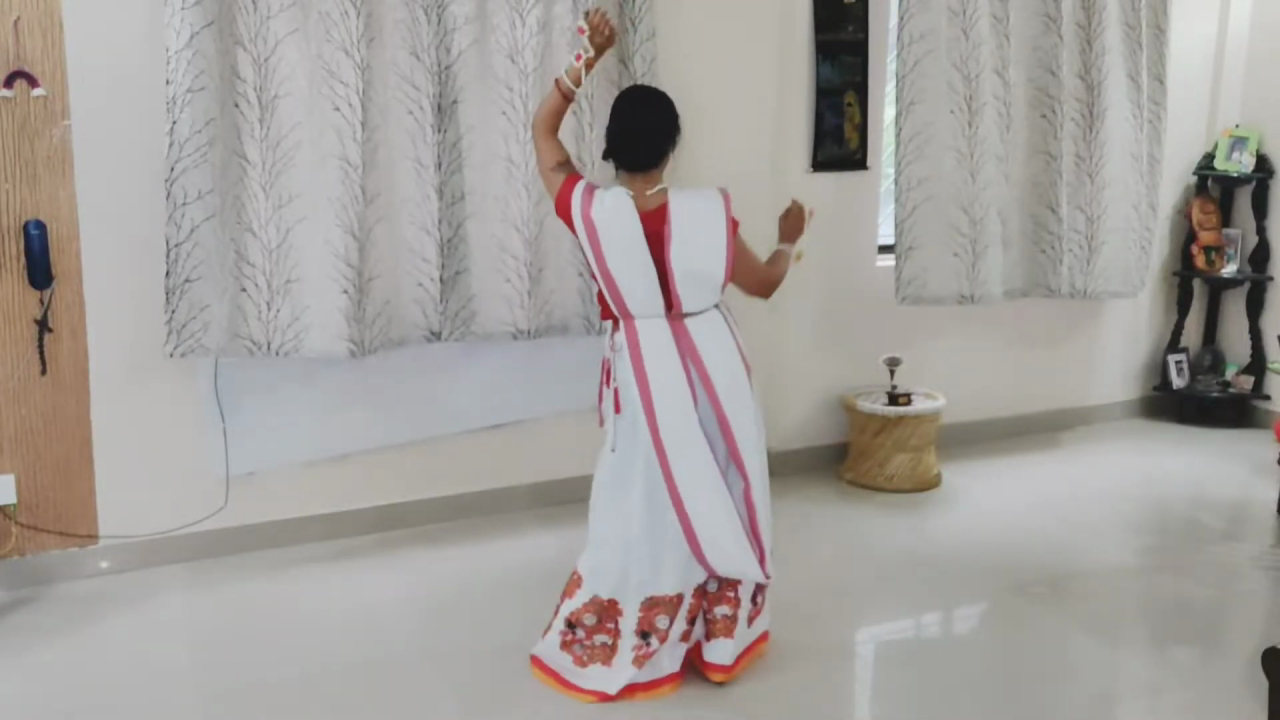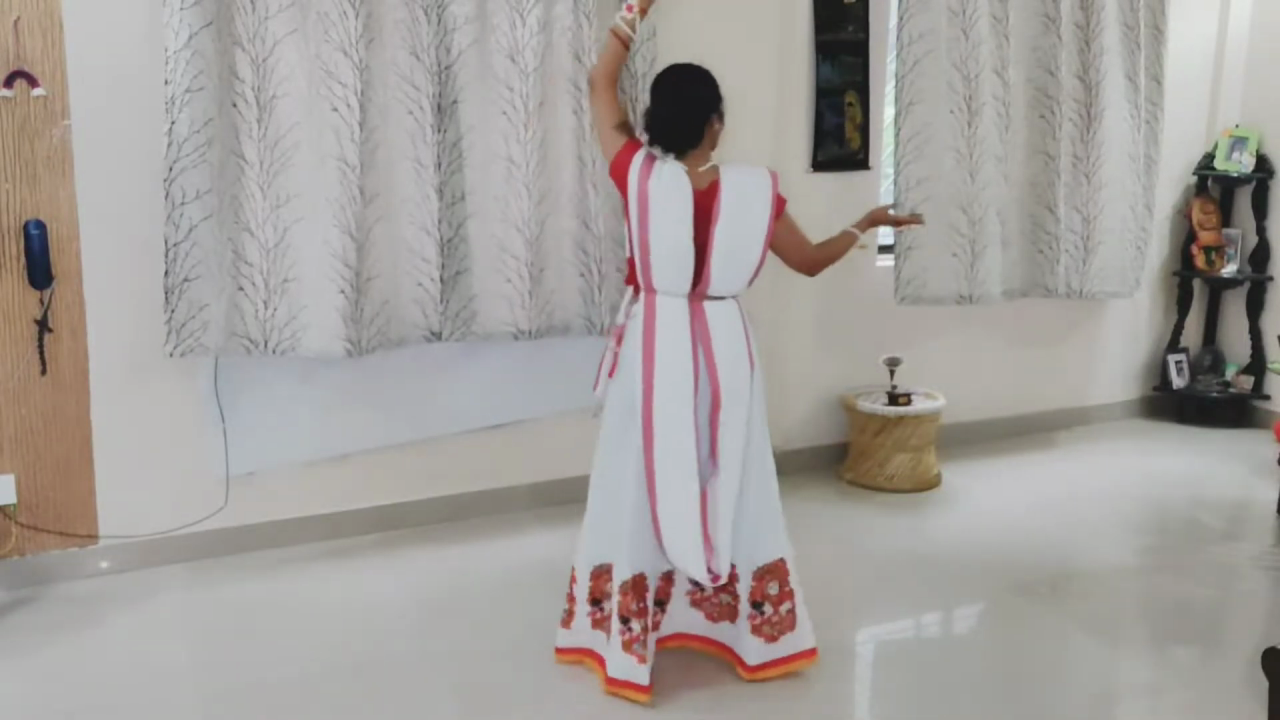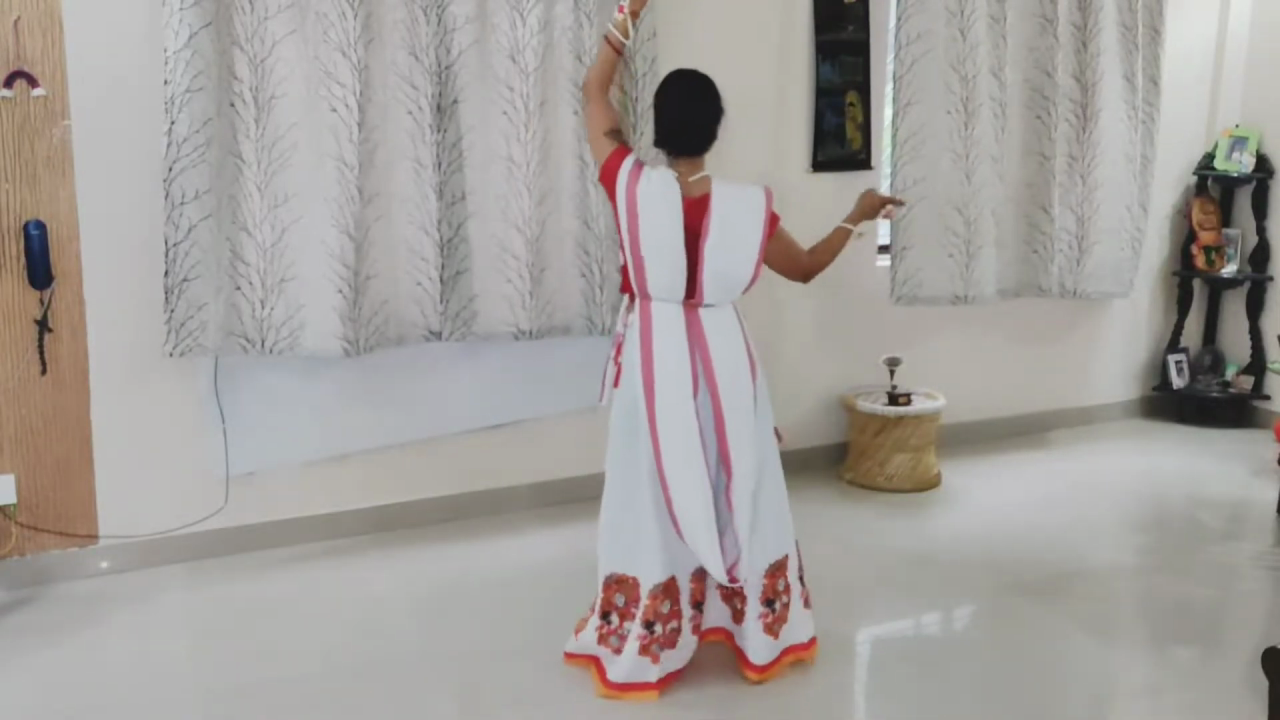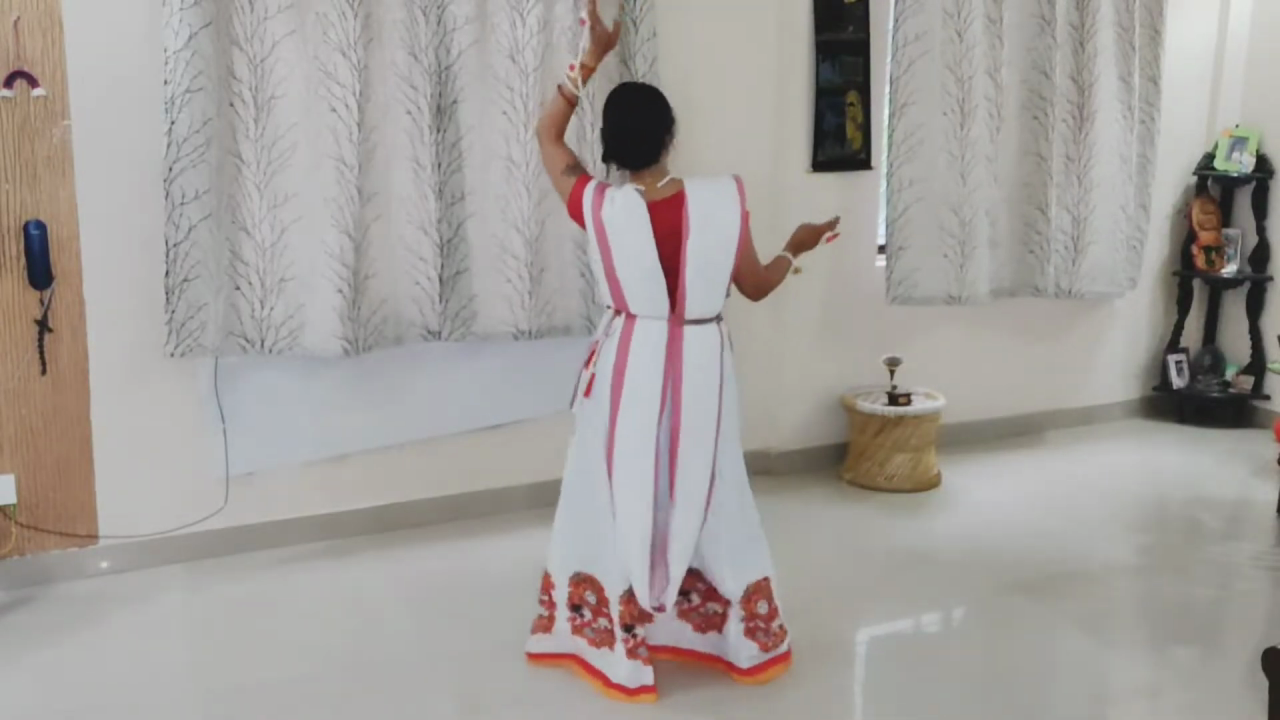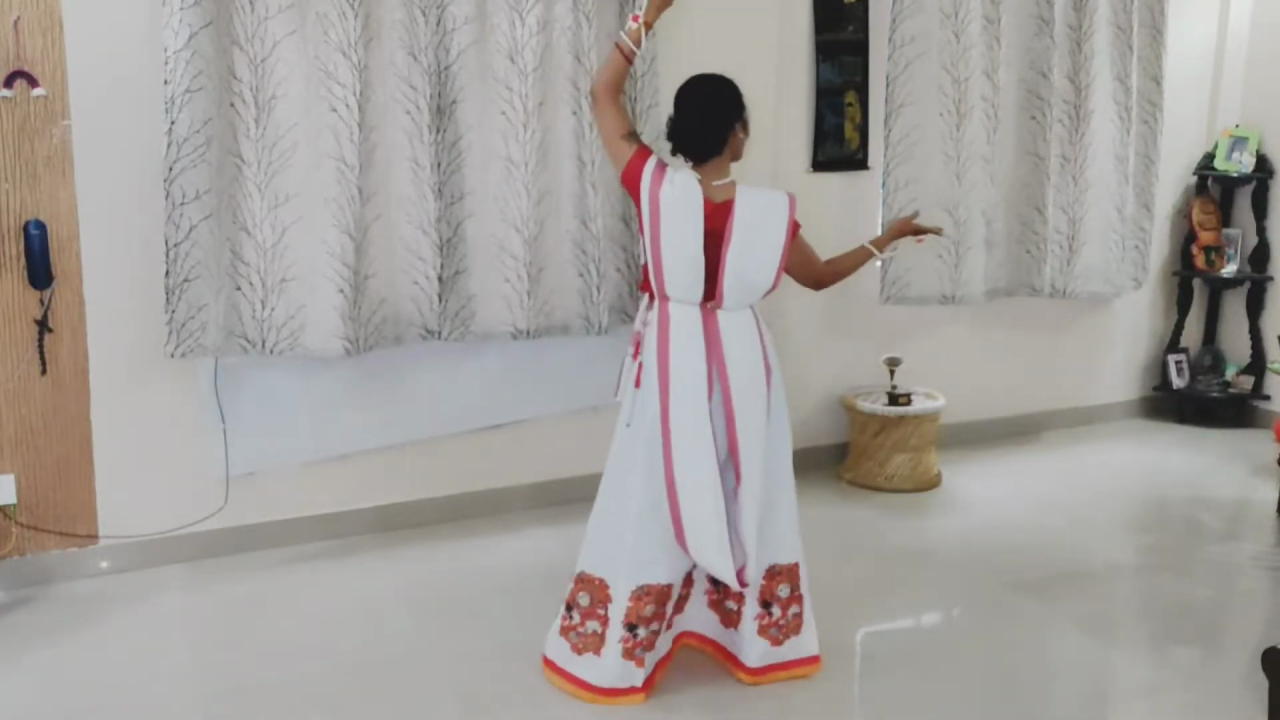
dt=0.5s
person 1, frame 1
left shoulder: (588, 209)
right shoulder: (706, 211)
left elbow: (542, 129)
right elbow: (764, 284)
left wrist: (590, 58)
right wrist: (788, 239)
left hip: (645, 375)
right hip: (713, 369)
left knee: (638, 516)
right knee: (719, 503)
left ankle: (606, 654)
right ankle: (720, 643)
person 1, frame 2
left shoulder: (640, 177)
right shoulder: (754, 192)
left elbow: (600, 85)
right elbow: (809, 261)
right wrist: (866, 225)
left hip: (651, 351)
right hip: (721, 349)
left knee: (636, 490)
right knee: (731, 490)
left ankle: (622, 646)
right ankle: (761, 638)
person 1, frame 3
left shoulder: (631, 185)
right shoulder: (747, 207)
left elbow: (594, 94)
right elbow: (804, 268)
right wrist: (856, 218)
left hip: (651, 358)
right hip: (721, 356)
left knee: (652, 497)
right knee: (741, 491)
left ankle: (632, 653)
right ankle: (764, 640)
person 1, frame 4
left shoulder: (601, 207)
right shoulder: (718, 201)
left elbow: (547, 135)
right elbow: (755, 287)
left wrist: (590, 58)
right wrist: (795, 247)
left hip: (627, 366)
right hip: (697, 368)
left knee: (612, 503)
right knee: (705, 501)
left ankle: (617, 655)
right ankle: (751, 645)
person 1, frame 5
left shoulder: (655, 187)
right shoulder: (768, 210)
left elbow: (603, 97)
right elbow: (818, 276)
right wrist: (883, 240)
left hip: (669, 360)
right hip: (739, 359)
left knee: (648, 499)
right knee: (750, 496)
left ankle: (608, 655)
right ankle: (761, 641)
